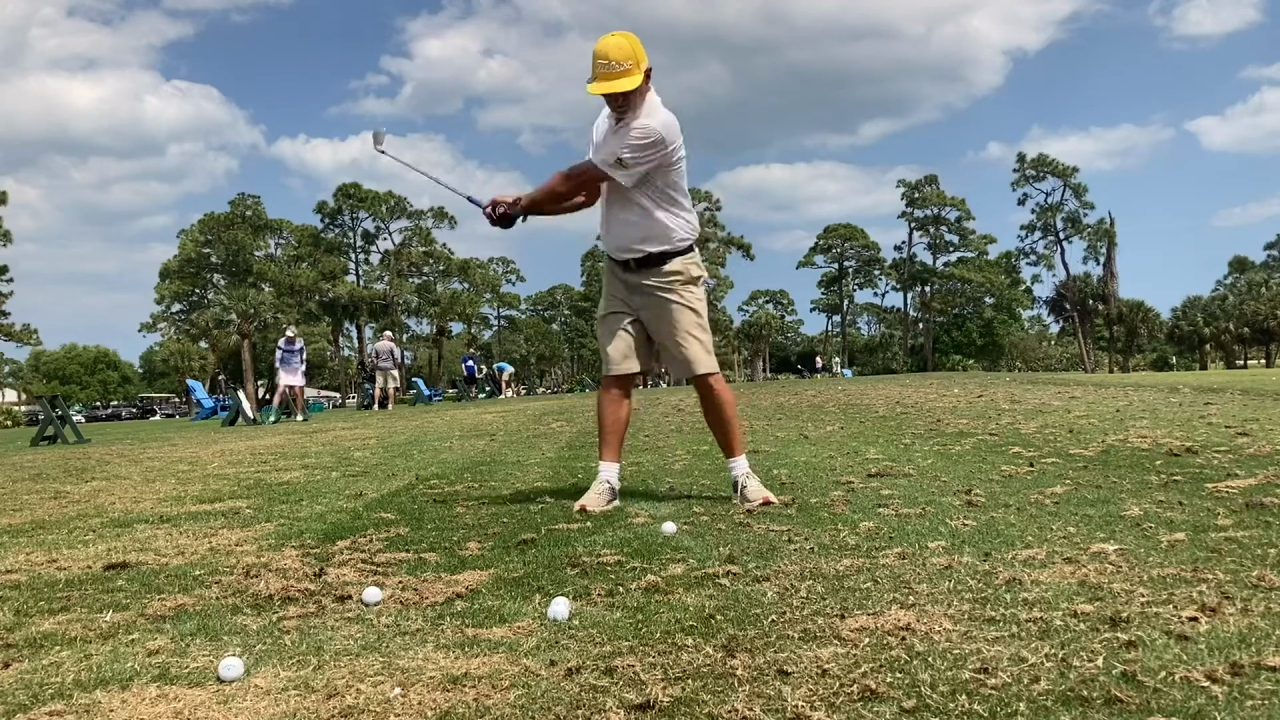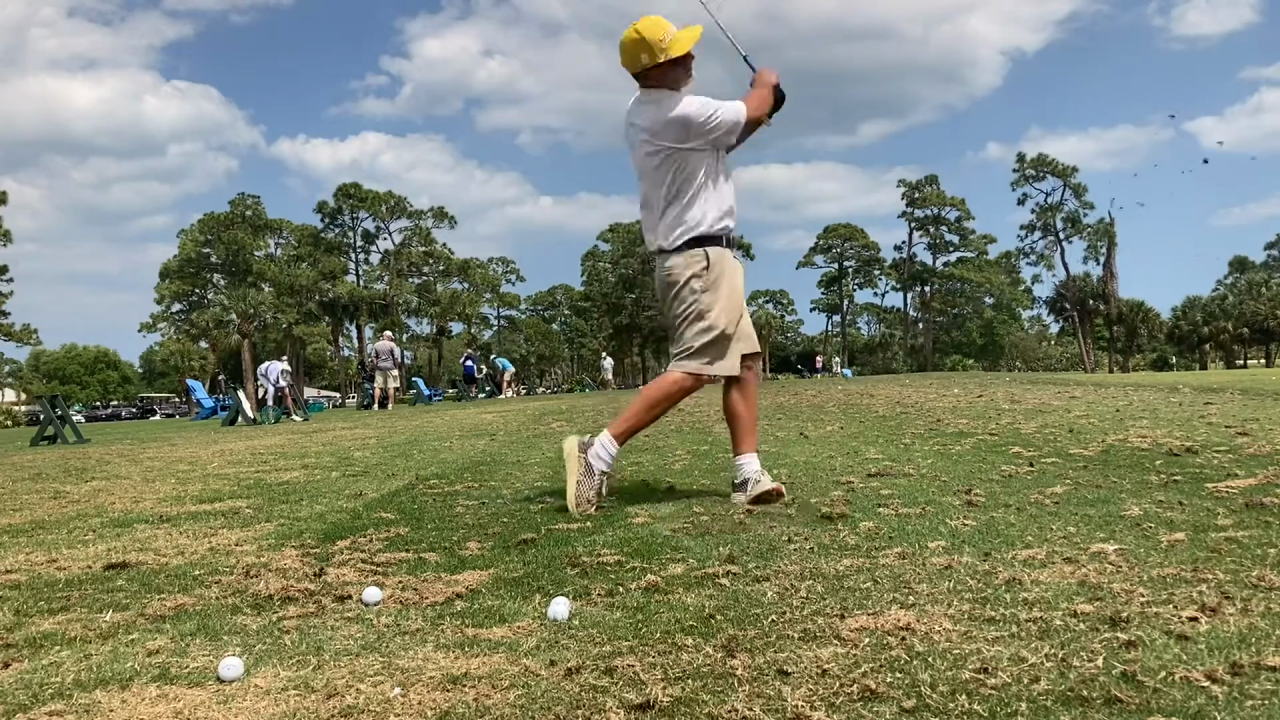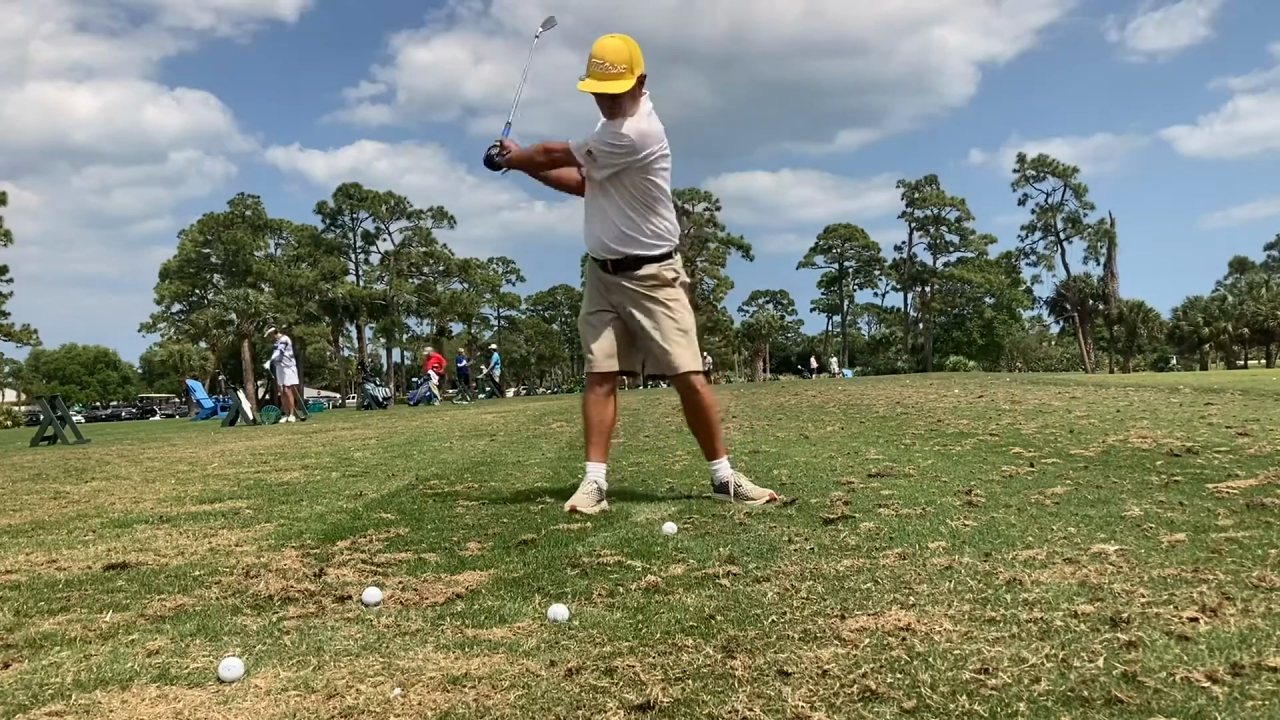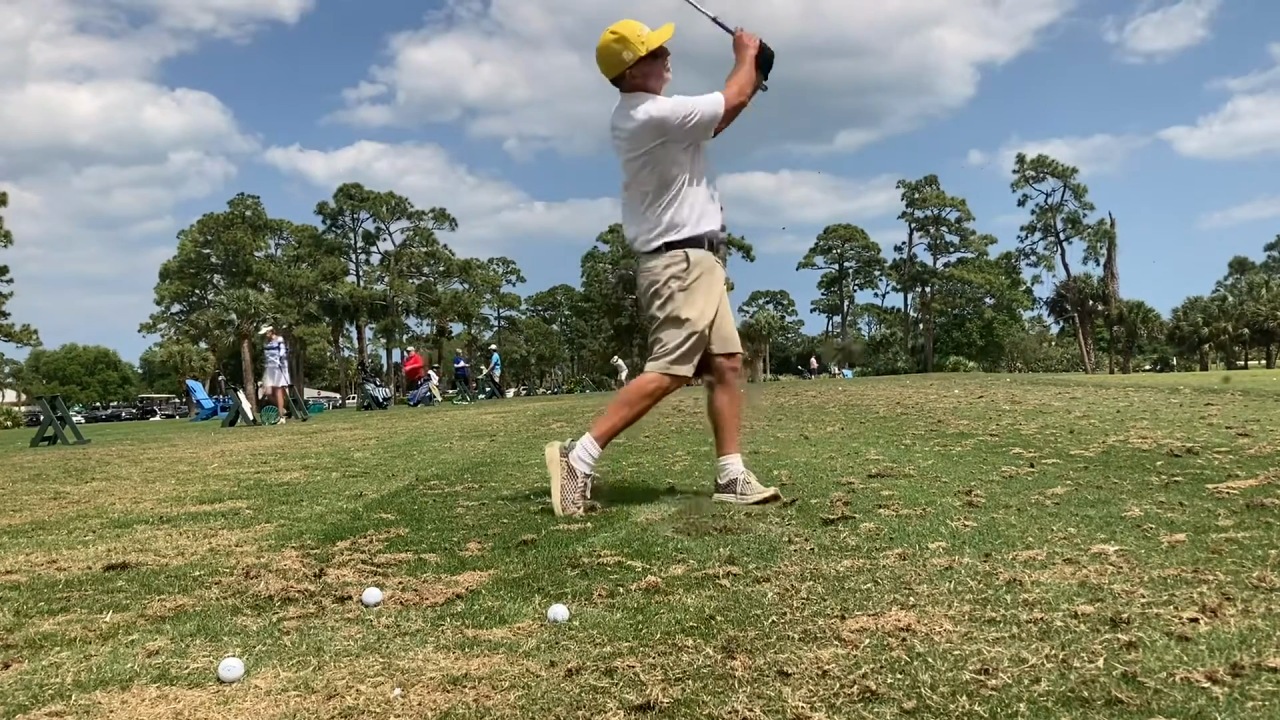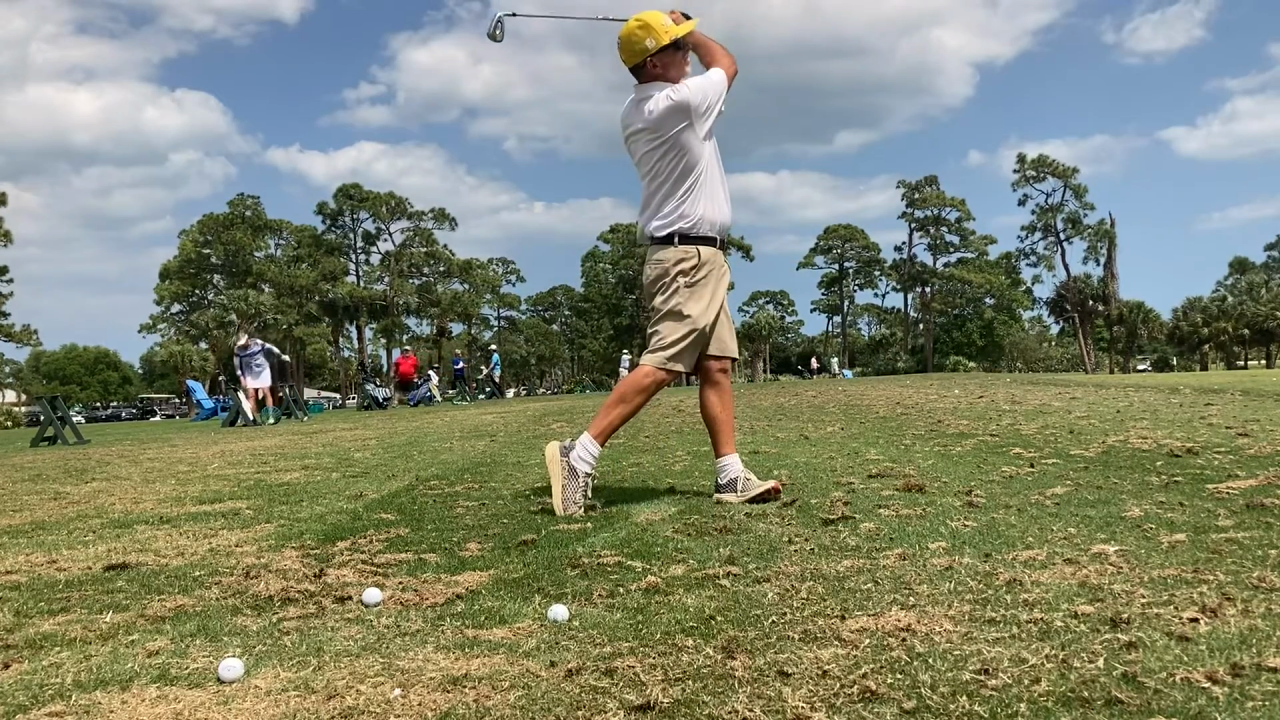
dt=1s
person 1, frame 1
left shoulder: (655, 127)
right shoulder: (609, 119)
left elbow: (582, 180)
right elbow: (588, 189)
left wrist: (521, 205)
right wrist: (523, 204)
left hip: (670, 269)
right hip: (620, 270)
left knee: (704, 371)
right knee: (616, 374)
left ankle: (742, 474)
right ankle: (607, 479)
person 1, frame 2
left shoulder: (654, 104)
right shoulder: (681, 113)
left elbow: (720, 139)
right elbow: (752, 110)
left wrist: (760, 99)
right wrist: (764, 82)
left hip: (707, 255)
right hip: (698, 258)
left knee: (745, 362)
right knee: (693, 369)
left ankle: (748, 473)
right ankle: (598, 452)
person 1, frame 3
left shoulder: (635, 133)
right shoulder: (614, 118)
left elbow: (559, 155)
right elbow: (583, 181)
left wrist: (514, 156)
right wrist: (524, 163)
left hip: (651, 274)
right hip: (602, 272)
left knee: (687, 374)
right knee: (600, 374)
left ankle: (723, 475)
right ankle: (595, 481)
person 1, frame 4
left shoulder: (641, 109)
right shoulder: (652, 116)
left elbow: (707, 121)
right elbow: (732, 99)
left wrist: (747, 79)
right wrist: (746, 54)
left hip: (696, 258)
right hip: (681, 260)
left knee: (727, 364)
right knee: (668, 371)
left ankle: (731, 476)
right ankle: (579, 455)
person 1, frame 5
left shoulder: (636, 110)
right shoulder: (680, 101)
right elbow: (725, 65)
left wrist: (679, 35)
right wrist: (690, 32)
left hip: (693, 256)
right hip: (689, 255)
left knee: (717, 366)
right knee: (662, 365)
left ankle: (731, 475)
right ankle: (579, 455)
